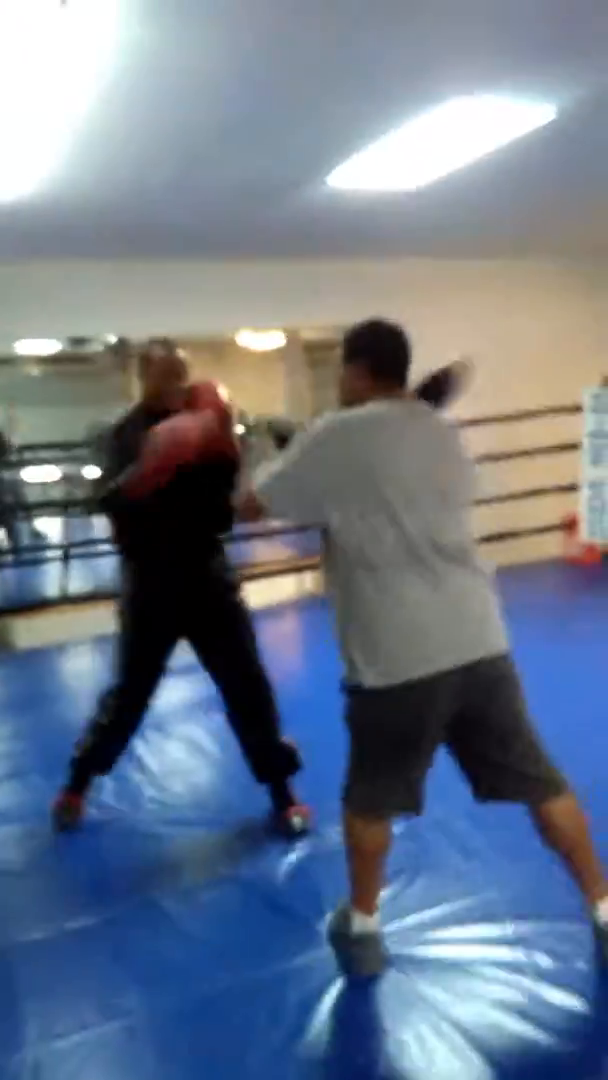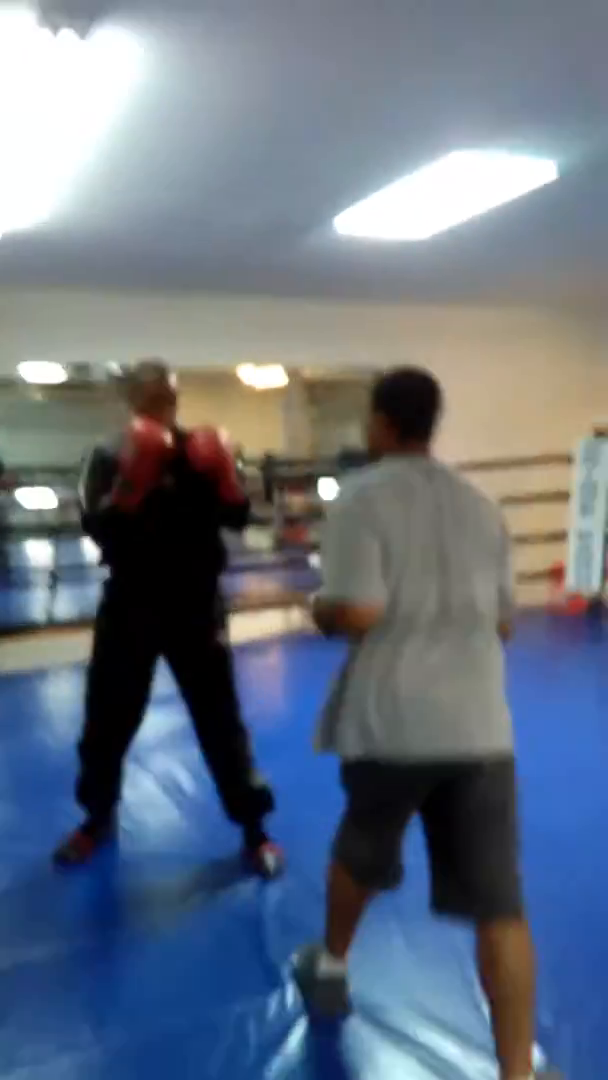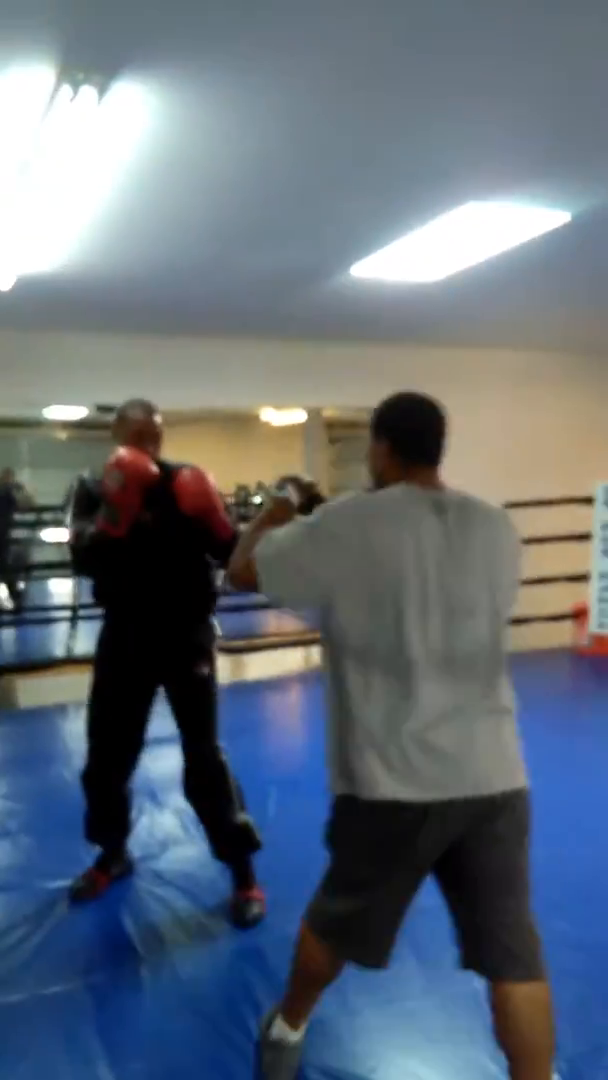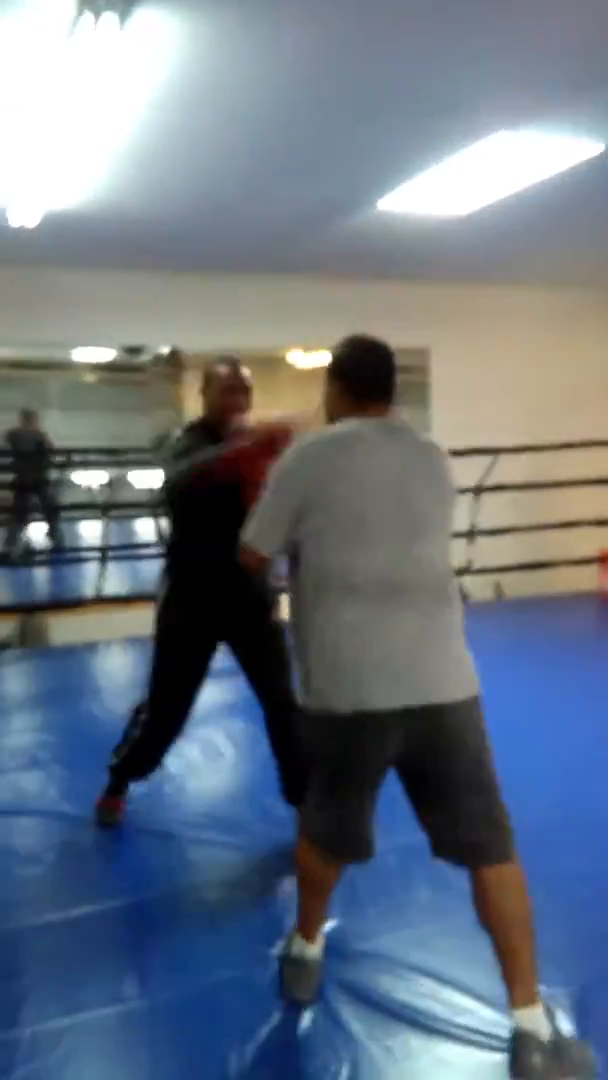
dt=0.4s
person 1, frame 1
left shoulder: (335, 436)
right shoulder: (441, 434)
left elbow: (253, 503)
left wrist: (252, 470)
left hip: (396, 654)
right hip: (476, 641)
left knee: (371, 794)
right knee: (540, 781)
left ankle: (363, 926)
person 1, frame 2
left shoulder: (362, 497)
right shoulder: (481, 506)
left elbow: (355, 613)
right elbow: (501, 622)
left wrist: (319, 610)
left hip: (390, 724)
right hip: (479, 727)
left knee: (361, 854)
right knee: (498, 903)
left ankle: (329, 970)
person 1, frame 3
left shoulder: (345, 525)
right shoulder: (497, 528)
left elbow: (242, 574)
left wrist: (268, 522)
left hip: (388, 774)
right hip: (490, 772)
left knee: (336, 919)
right knee: (513, 956)
person 1, frame 4
left shoulder: (308, 458)
right shoulder: (432, 460)
left elbow: (252, 557)
left wrist: (265, 495)
left hip: (346, 684)
right hip: (440, 681)
left knee: (325, 826)
right knee: (489, 846)
left ankle: (303, 953)
person 2, frame 1
right shoulder: (127, 434)
left elbow: (226, 484)
right elbow: (114, 499)
left hip: (206, 569)
right hip: (152, 577)
left knee: (247, 682)
right knee: (131, 694)
left ankle: (282, 791)
right ankle: (78, 783)
person 2, frame 2
left shoulder: (196, 448)
right shoulder: (109, 457)
left elbow: (236, 517)
right elbow: (98, 526)
left wrist: (223, 475)
right wrist: (133, 478)
left hip: (194, 599)
right hip: (131, 603)
left knee: (219, 718)
right knee: (108, 718)
left ankle: (254, 830)
right ankle: (98, 818)
person 2, frame 3
left shoulder: (185, 481)
right shoulder: (93, 489)
left elbow: (228, 552)
right elbow: (85, 559)
left wrist: (213, 514)
right wrist: (116, 507)
left hip: (187, 631)
right hip: (126, 635)
left knee: (204, 756)
right knee: (106, 755)
left ankle: (243, 872)
right ankle: (112, 854)
person 2, frame 4
right shoulder: (189, 441)
right elbow: (186, 482)
left hip: (246, 585)
right hip: (192, 585)
left knee: (281, 698)
right knee: (167, 704)
right ankle: (118, 782)
